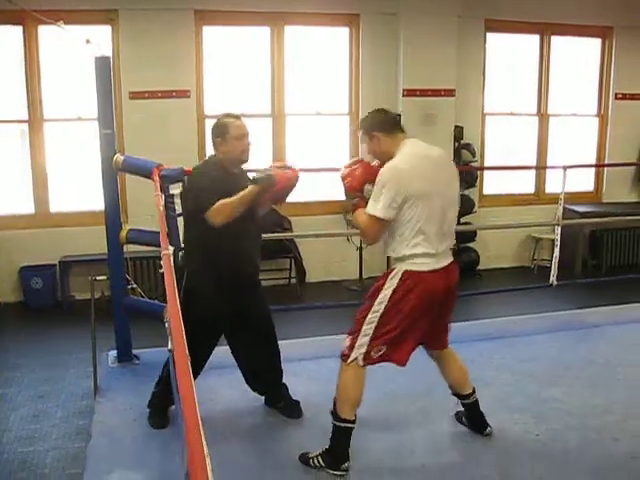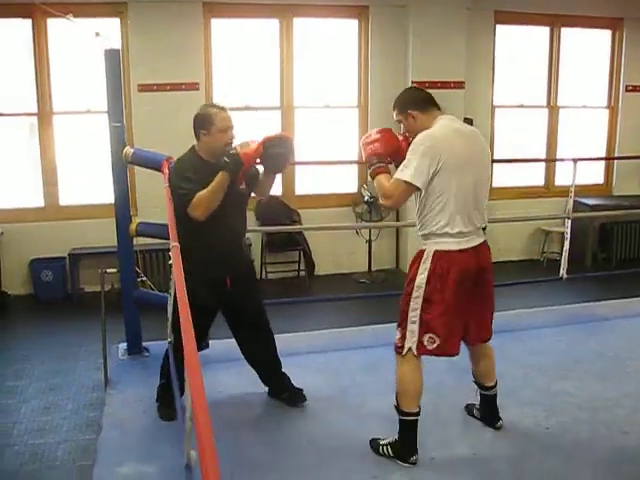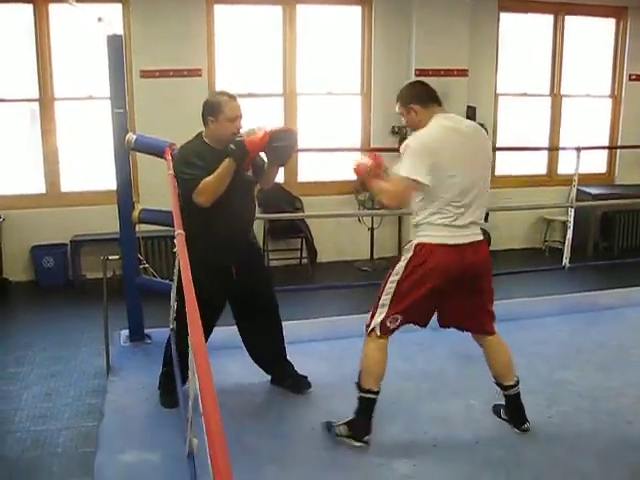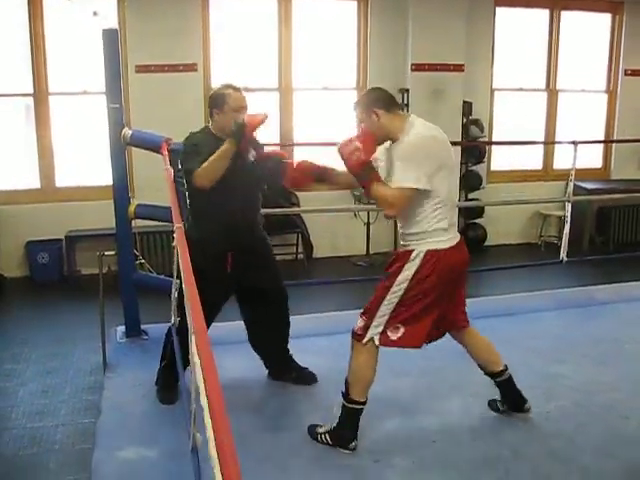
dt=0.4s
person 1, frame 1
left shoulder: (396, 170)
right shoulder: (442, 159)
left elbow: (369, 232)
left wrist: (356, 196)
left hip: (412, 276)
right hip: (444, 270)
left knee: (353, 355)
right knee: (438, 346)
left ankle: (337, 454)
right ankle: (476, 416)
person 1, frame 2
left shoulder: (428, 141)
right shoulder: (475, 137)
left elbow: (391, 197)
left wrist: (377, 162)
right wrist: (406, 159)
left hip: (442, 258)
right hip: (477, 251)
left knee: (408, 349)
right knee: (478, 337)
left ankle: (406, 444)
right ankle: (489, 410)
person 1, frame 3
left shoulder: (422, 140)
right shoulder: (478, 134)
left elbow: (395, 198)
left wrist: (372, 177)
left hip: (431, 251)
right hip: (475, 248)
left knee: (377, 329)
right knee: (485, 331)
left ankle: (360, 424)
right ankle: (516, 411)
person 1, frame 4
left shoulder: (417, 143)
right shoulder: (398, 141)
left elbow: (393, 205)
right elbow: (373, 176)
left wrist: (362, 172)
right wrist: (341, 171)
left hip: (428, 256)
right hip: (450, 252)
left knee: (365, 335)
right knee: (459, 327)
left ankle: (345, 430)
right ankle: (512, 396)
person 2, frame 1
left shoulder: (237, 174)
right shoulder: (205, 175)
right elbow: (217, 217)
left wrist: (265, 193)
right wrist: (256, 188)
left hip: (242, 276)
right hip: (205, 279)
left knee: (261, 334)
right knee: (194, 345)
left ankle: (276, 394)
right ankle: (160, 401)
person 2, frame 2
left shoulder: (233, 159)
right shoulder: (184, 168)
left elbow: (260, 192)
right elbow: (199, 210)
left wrist: (271, 168)
right wrist: (227, 171)
left hip: (236, 262)
right hip: (198, 269)
left knee: (256, 325)
right knee: (187, 335)
left ankle: (278, 384)
right ankle: (167, 394)
person 2, frame 3
left shoulder: (240, 146)
right shoulder: (190, 155)
left elbow: (263, 182)
right elbow: (203, 197)
left wrist: (276, 160)
right wrist: (233, 158)
left hip: (244, 249)
right hip: (204, 257)
left knee: (263, 312)
right knee: (192, 322)
left ankle: (281, 371)
right ankle: (170, 382)
person 2, frame 4
left shoulder: (248, 141)
right shoulder: (196, 143)
left elbow: (265, 177)
right elbow: (203, 181)
left wrist: (289, 173)
right wrist: (233, 140)
left hip: (250, 241)
right hip: (209, 247)
left knee: (272, 302)
left ankle: (281, 365)
right ankle: (168, 376)
